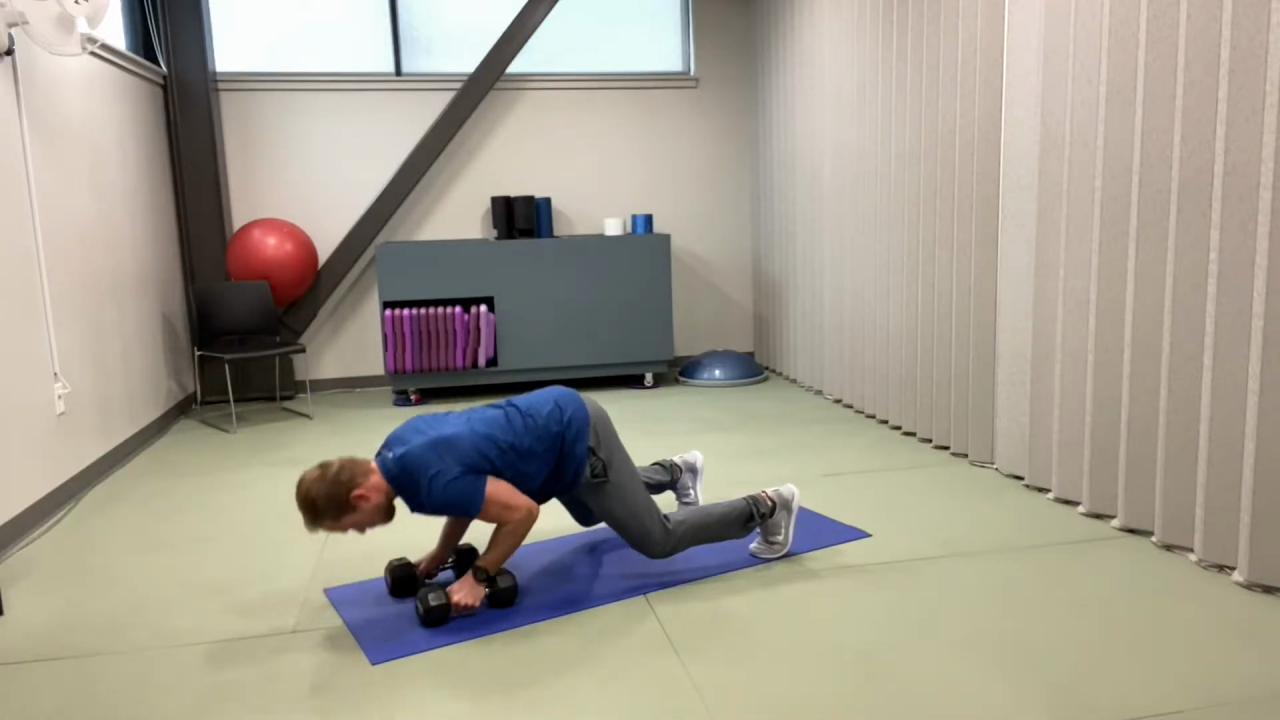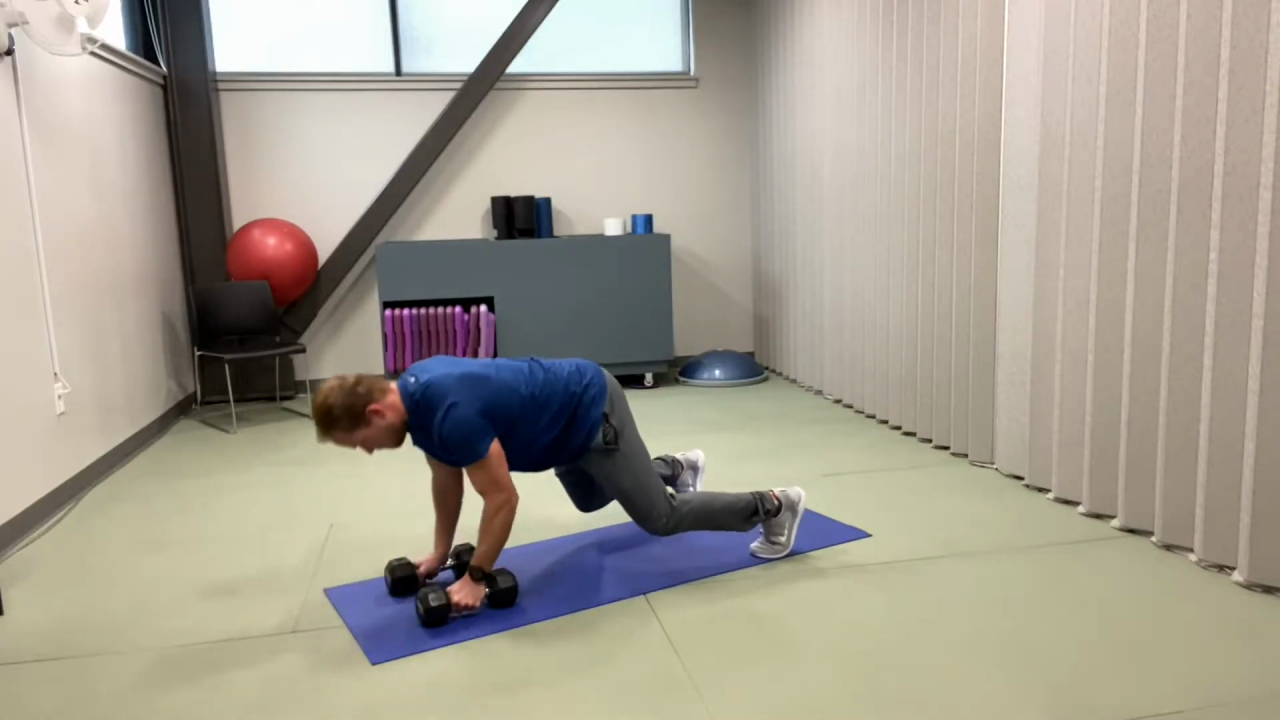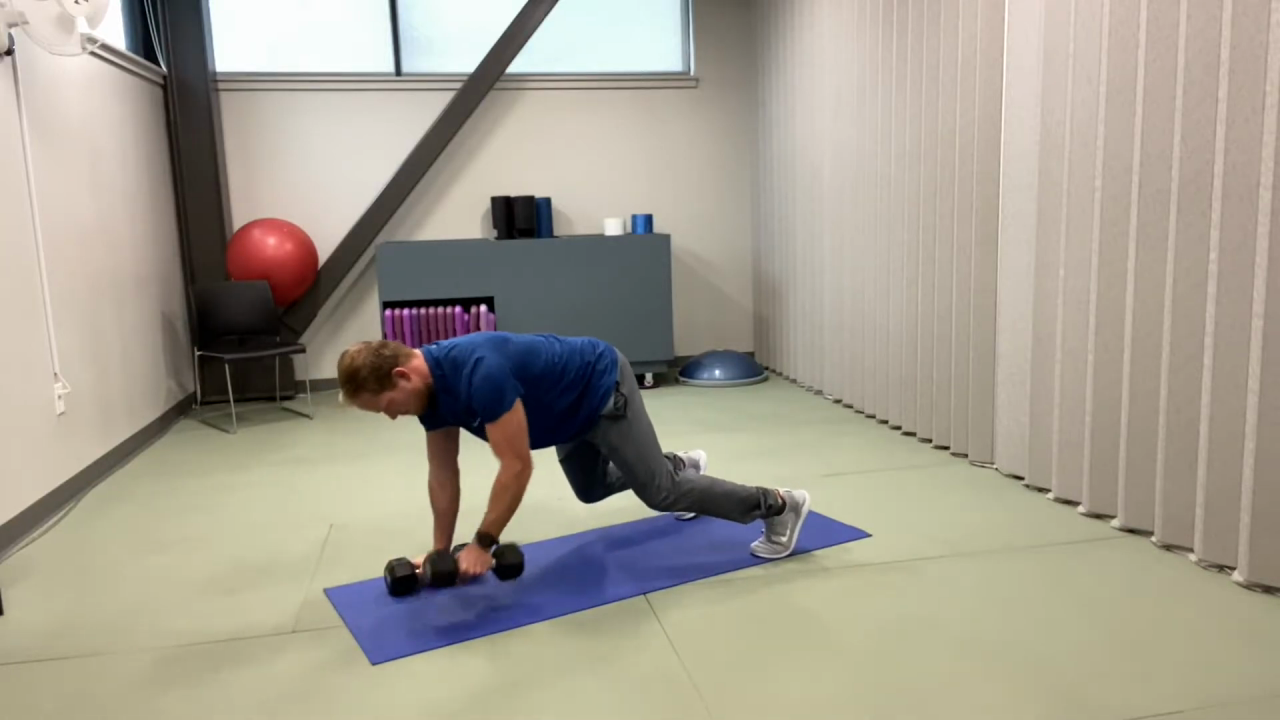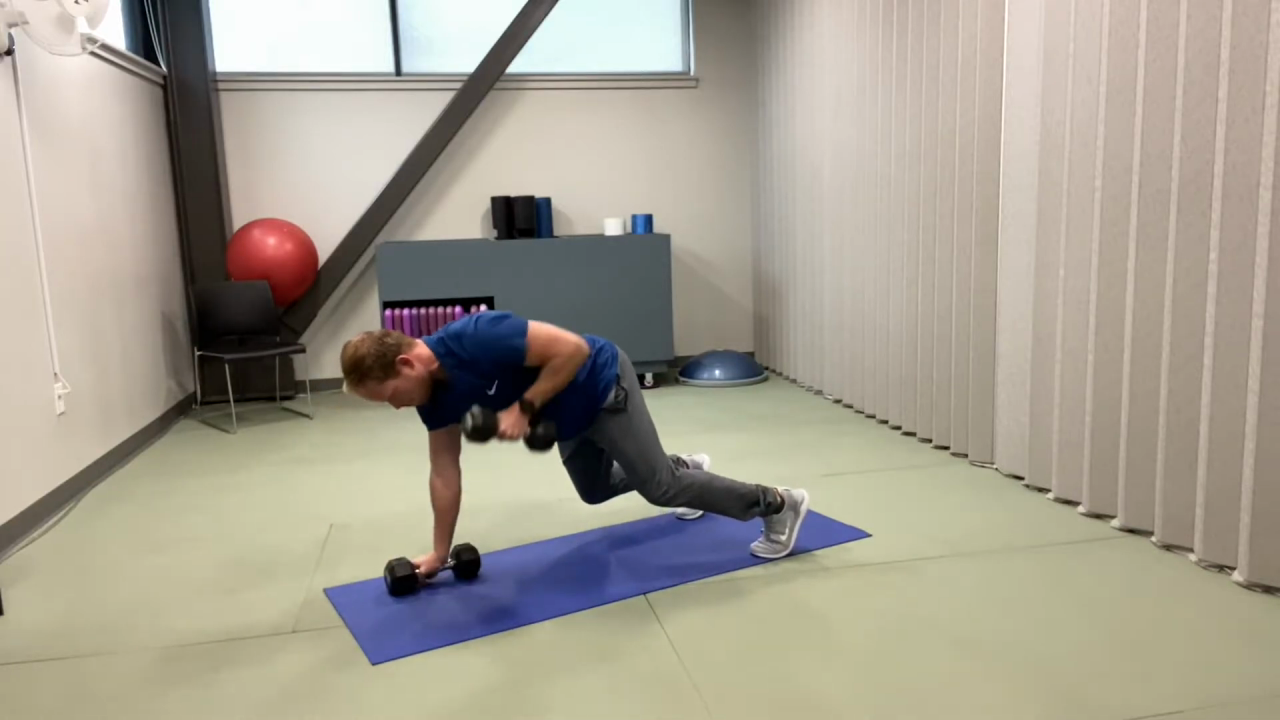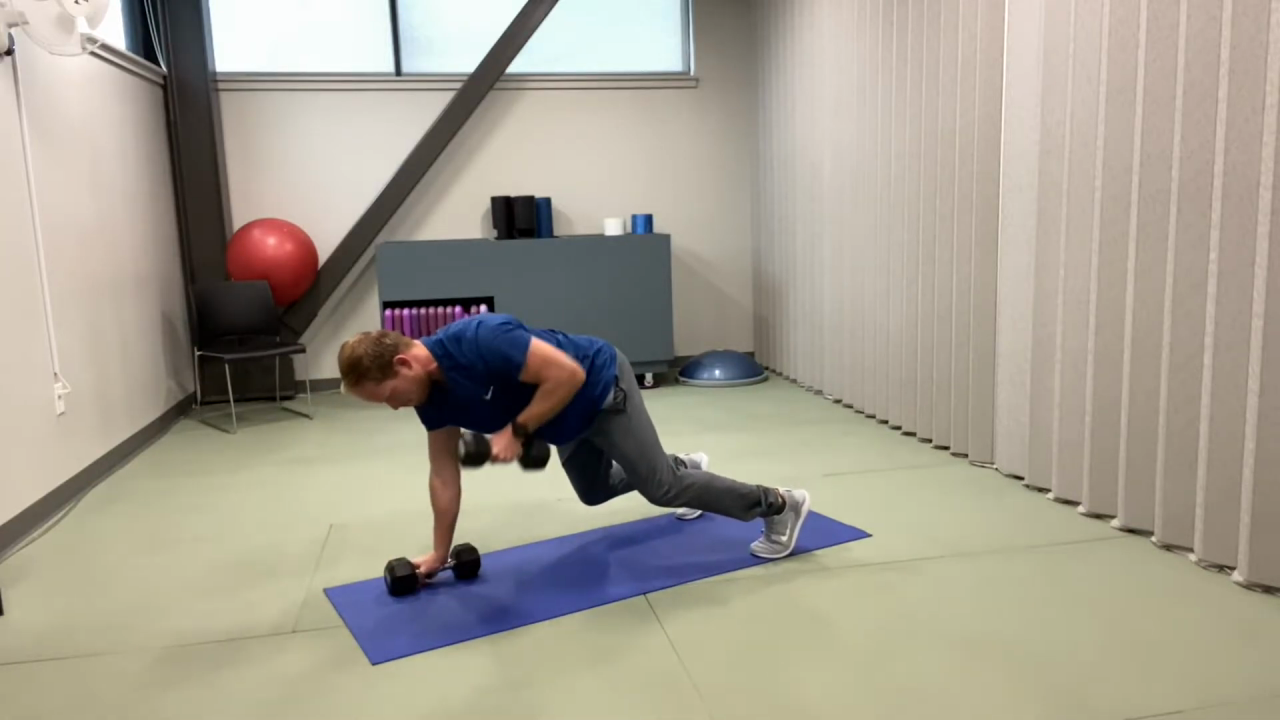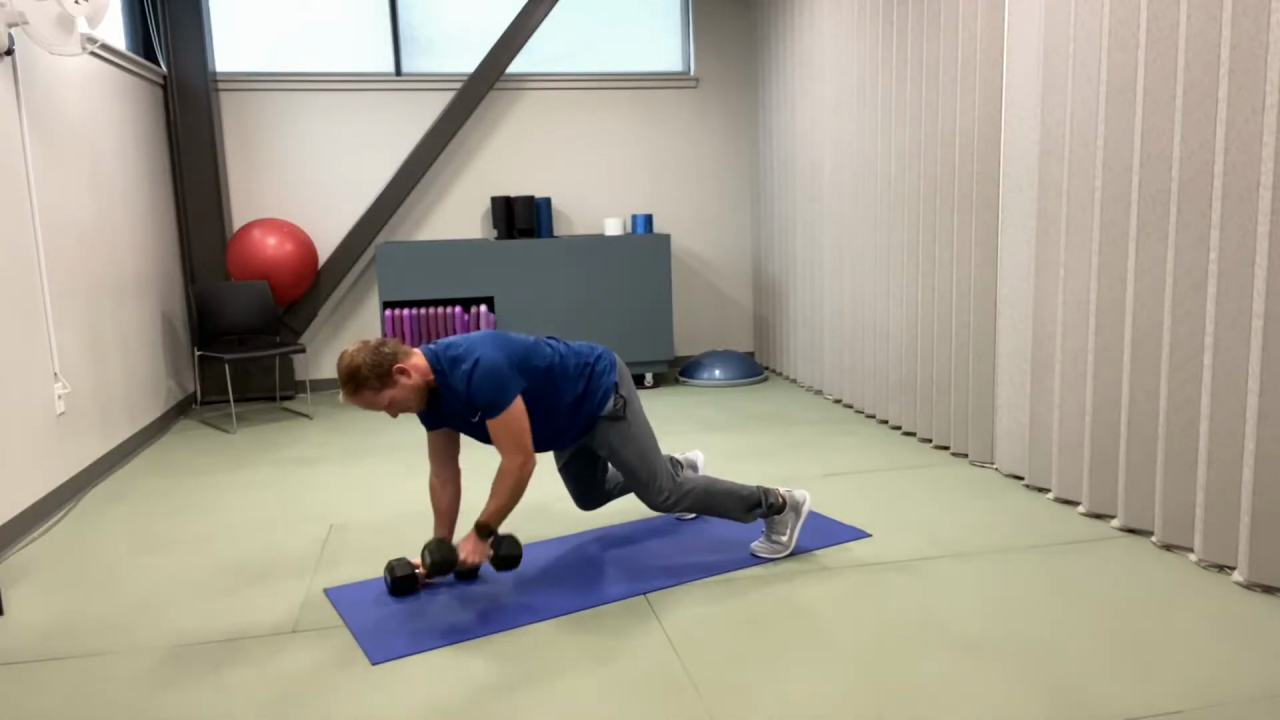
dt=0.3s
person 1, frame 1
left shoulder: (434, 479)
right shoulder: (395, 452)
left elbow: (523, 511)
left wrist: (478, 577)
right wrist: (441, 554)
left hip: (576, 437)
right hip: (556, 413)
left knee: (658, 539)
right knee: (591, 514)
left ankle: (768, 506)
right ankle: (676, 471)
person 1, frame 2
left shoulder: (451, 412)
right shoulder: (414, 395)
left elbow: (503, 499)
right elbow: (447, 478)
left wrist: (476, 577)
right wrist: (440, 552)
left hip: (592, 409)
right hip: (568, 413)
left knee: (658, 515)
right knee: (591, 499)
left ankle: (774, 505)
right ankle: (676, 467)
person 1, frame 3
left shoulder: (478, 371)
right shoulder: (433, 383)
left elbow: (516, 468)
right elbow: (443, 472)
left wrist: (483, 545)
right wrist: (440, 549)
left hip: (601, 385)
right hip: (574, 404)
left knee: (660, 491)
right knee: (592, 489)
left ankle: (777, 505)
right ankle: (681, 463)
person 1, frame 4
left shoulder: (479, 337)
right shoulder: (434, 389)
left elbow: (574, 348)
right elbow: (445, 473)
left wrist: (523, 409)
right wrist: (439, 554)
left hip: (601, 383)
right hip: (566, 411)
left knee: (657, 486)
right knee: (596, 491)
left ankle: (777, 503)
right ankle: (685, 466)
person 1, frame 5
left shoulder: (479, 340)
right shoulder: (431, 390)
left elbow: (569, 373)
right elbow: (445, 474)
left wrist: (517, 431)
right wrist: (439, 553)
left hip: (599, 385)
right hip: (567, 413)
left knee: (660, 486)
right knee: (595, 491)
left ankle: (778, 503)
right ankle: (684, 465)
person 1, frame 6
left shoulder: (479, 368)
right shoulder: (431, 386)
left elbow: (519, 462)
right elbow: (444, 473)
left wrist: (482, 535)
left hip: (600, 391)
right hip: (570, 411)
left knee: (661, 493)
right knee: (591, 497)
left ankle: (779, 504)
right ankle: (679, 466)
